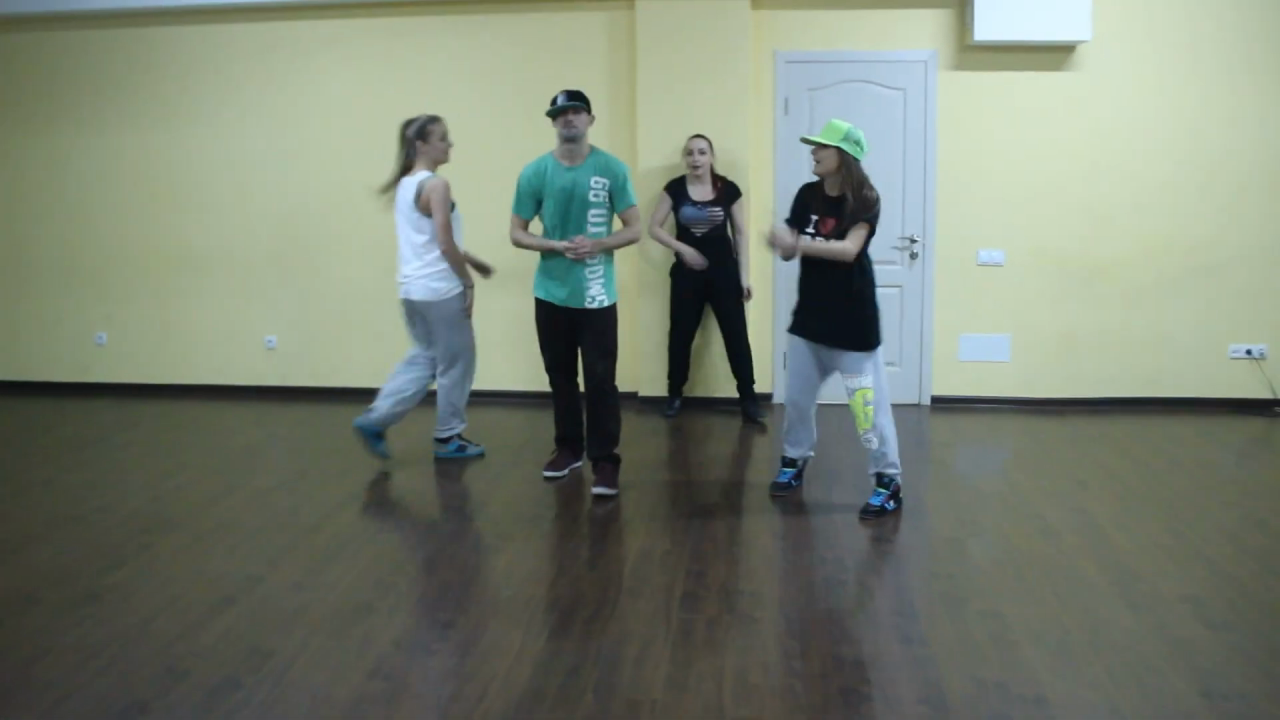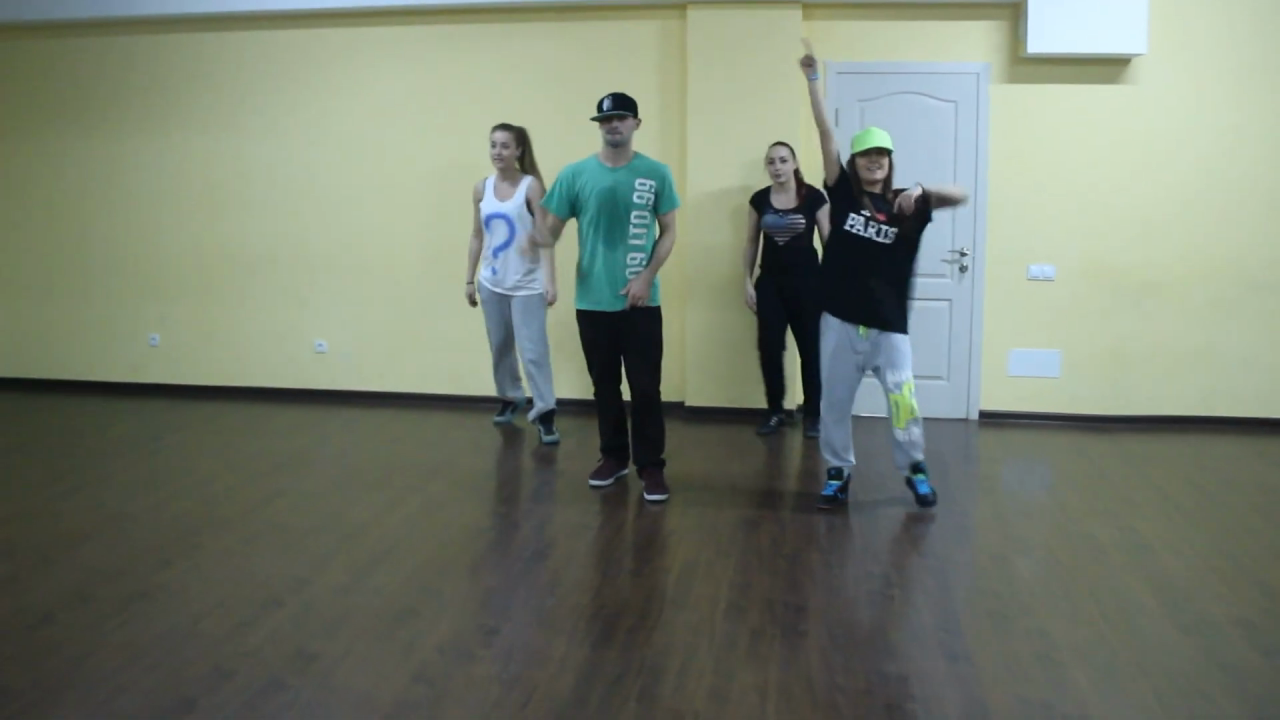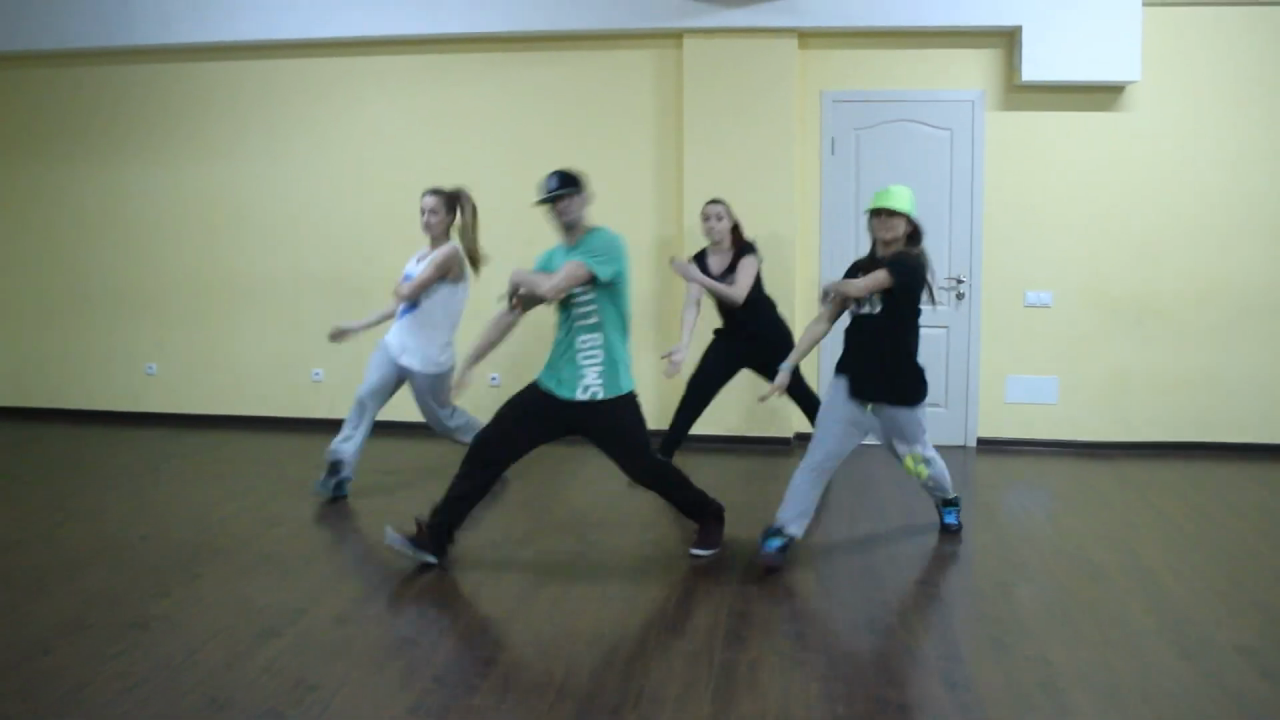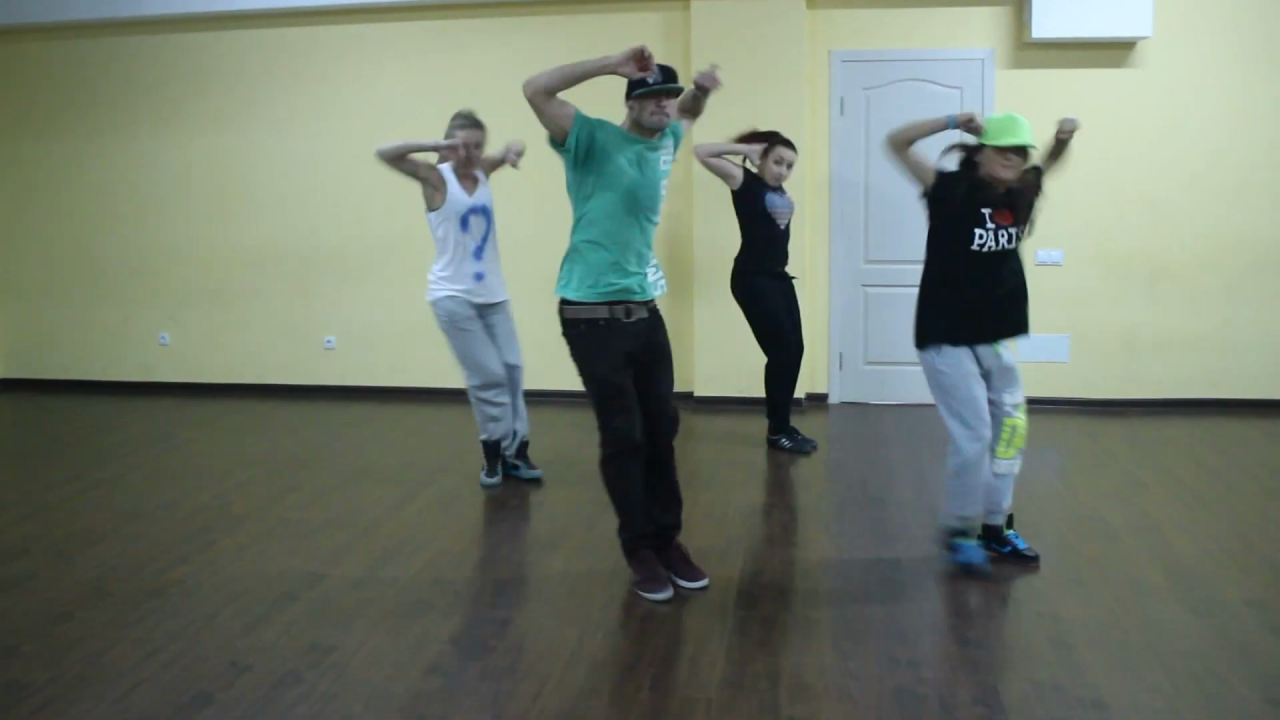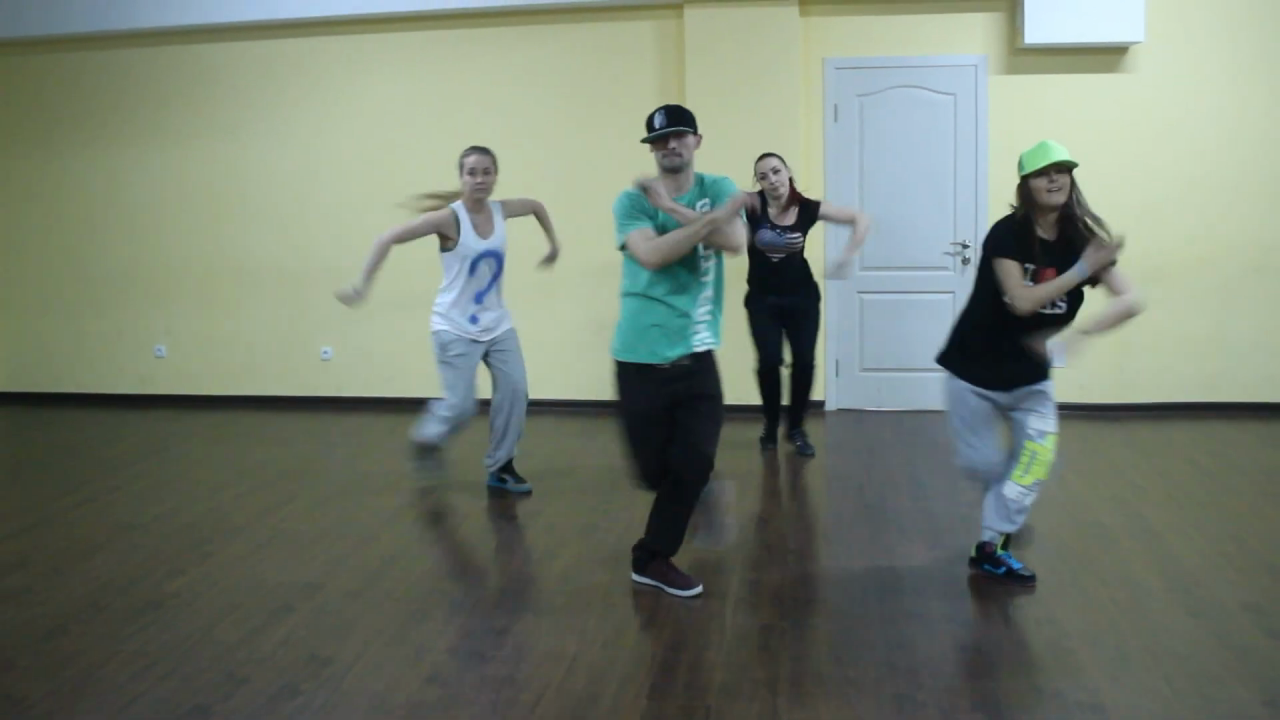
dt=1s
person 1, frame 1
left shoulder: (612, 169)
right shoulder: (534, 172)
left elbow: (633, 230)
right elbow: (517, 234)
left wrist: (594, 246)
right wrist: (558, 246)
left hip: (597, 297)
right hip: (551, 295)
left knee: (600, 380)
right knee: (560, 377)
left ankle: (604, 461)
right ankle: (569, 447)
person 1, frame 2
left shoulder: (656, 173)
right shoulder: (574, 175)
left elbow: (669, 232)
right elbow: (553, 230)
left wrist: (647, 276)
right wrist: (537, 238)
left hip: (640, 300)
right hip: (593, 300)
left knee: (644, 387)
right knee: (604, 385)
left ankle: (650, 468)
right ankle: (613, 456)
person 1, frame 3
left shoulder: (606, 244)
right shoulder: (550, 255)
left elbow: (553, 288)
right elbow: (513, 311)
left wrist: (524, 278)
right wrist: (469, 361)
left hip: (608, 394)
right hip: (554, 387)
left knee: (646, 469)
right knee: (487, 449)
left ankle: (709, 518)
right ankle: (431, 537)
person 1, frame 4
left shoulder: (664, 136)
right shoulder: (591, 137)
left elbow: (692, 110)
right elbow: (535, 89)
left wrist: (701, 88)
right wrist: (611, 61)
left hip: (641, 306)
right hip: (591, 309)
left knee: (661, 426)
right knee: (623, 432)
left ankle: (666, 541)
right ankle: (638, 550)
person 1, frame 5
left shoulder: (718, 188)
right shoulder: (631, 201)
left elbow: (734, 241)
right elbow: (651, 258)
left wrist: (673, 206)
right wrist: (695, 220)
left hip: (695, 356)
right hip: (637, 359)
left knee: (692, 460)
right knee: (653, 470)
left ankle: (653, 557)
person 2, frame 1
left shoulder: (864, 200)
right shoulder: (807, 195)
left elbow: (849, 251)
right elbow: (784, 246)
left wrist: (795, 242)
right wrist: (785, 243)
left hip: (853, 320)
right hip: (808, 315)
left knee: (868, 401)
right knee: (796, 395)
left ankle: (887, 482)
right ankle: (794, 461)
person 2, frame 2
left shoulder: (909, 201)
right shoulder: (843, 191)
left elbow: (959, 196)
right elbow: (822, 133)
left wrist: (922, 195)
right wrist: (812, 79)
left hip: (888, 321)
right hip: (841, 318)
left knee: (904, 397)
right knee: (836, 400)
left ankle: (915, 471)
right ankle: (838, 473)
person 2, frame 3
left shoulder: (911, 262)
right shoulder: (862, 266)
left elbow: (855, 290)
right elbow: (824, 322)
left wrist: (832, 290)
right wrist: (786, 368)
left hip: (899, 386)
right hip: (850, 380)
left knee: (918, 459)
right knee: (820, 457)
left ankle: (946, 500)
right ankle: (780, 534)
person 2, frame 4
left shoulder: (1015, 194)
right shoulder: (949, 189)
left elbow: (1052, 159)
right elbow: (896, 142)
left wrist: (1063, 138)
right wrist: (957, 122)
left hip: (991, 338)
right hip: (947, 339)
left knee: (1010, 427)
right knee: (971, 437)
left ankle: (997, 528)
right ankle: (960, 532)
person 2, frame 5
left shoulder: (1089, 240)
right shoulder: (1005, 233)
left elbow: (1130, 300)
right elbow: (1020, 301)
left wrist: (1073, 334)
right wrist: (1084, 266)
left hip: (1029, 373)
right hip: (972, 367)
left knee: (1037, 452)
right knee: (978, 461)
left ankle: (991, 547)
right ankle: (1009, 505)
person 3, frame 1
left shoulder: (407, 184)
right shoulder: (437, 186)
right elbow: (446, 245)
left wrist: (472, 261)
right wrist: (466, 277)
left hip: (414, 289)
right hip: (440, 289)
left knee: (423, 359)
right knee: (457, 361)
left ankle: (375, 419)
right ankle: (447, 437)
person 3, frame 2
left shoulder: (531, 187)
right shoulder: (482, 189)
right elbow: (477, 236)
left wrist: (550, 282)
right wrist: (470, 279)
left hip: (526, 284)
right hip: (491, 283)
left knee: (533, 349)
right knee: (500, 346)
left ankle: (545, 414)
right ankle: (510, 398)
person 3, frame 3
left shoulder: (449, 254)
right shoulder: (424, 253)
left elbow: (406, 294)
right elbow: (402, 305)
left wrist: (398, 282)
right wrist: (356, 326)
left hip: (429, 356)
right hip: (396, 345)
left knee: (439, 415)
right knee: (365, 399)
right ankle: (338, 472)
person 3, frame 4
left shoulder: (480, 171)
right shoulder: (436, 178)
left elbow: (509, 155)
right elbow: (385, 154)
left wrist: (513, 151)
right wrist: (436, 146)
left hip: (492, 294)
right hip: (452, 297)
left knee: (511, 369)
right knee: (489, 373)
left ankle: (514, 450)
right ankle: (493, 449)
person 3, frame 5
left shoulder: (498, 211)
right shoulder: (448, 217)
left elbow: (536, 205)
right elbow: (388, 239)
left wrist: (553, 242)
right wrist: (363, 283)
left hip: (497, 325)
right hip: (453, 328)
left knee: (515, 391)
right knee: (460, 405)
left ankle: (499, 466)
right ankle: (426, 439)
person 4, frame 1
left shoulder: (729, 189)
right shoulder: (673, 189)
left elbow: (740, 234)
right elbow: (655, 228)
left wrist: (744, 276)
right wrist: (682, 248)
left hip: (724, 272)
right hip: (687, 272)
left knee: (736, 335)
right knee: (681, 335)
left ankle: (748, 401)
right ankle: (675, 396)
person 4, frame 2
left shoulder: (813, 197)
right shoulder: (759, 199)
left elbow: (828, 241)
right elbow: (752, 242)
right wrist: (747, 281)
left hip: (806, 281)
right hip: (770, 282)
left knee: (810, 348)
right knee: (769, 347)
left ankle: (812, 415)
right ankle: (776, 411)
person 4, frame 3
left shoulder: (746, 252)
right shoulder: (700, 259)
left elbow: (737, 295)
right elbow: (691, 305)
left wrist: (700, 279)
right wrist: (682, 347)
left hip: (768, 333)
right hip: (732, 334)
left knee: (796, 389)
right knee: (697, 389)
right ankle: (665, 450)
person 4, frame 4
left shoulder: (775, 183)
right shoulder: (745, 181)
left elbow: (785, 162)
right elbow: (702, 152)
left wrist: (776, 157)
right wrist: (745, 147)
left hip: (776, 277)
right hip: (750, 278)
left knee: (793, 350)
right knee: (781, 351)
left ankle: (783, 426)
right ankle: (777, 431)
person 4, frame 5
left shoulder: (810, 207)
right shoulder: (751, 204)
left elbow: (860, 220)
left wrist: (848, 255)
left hip: (801, 295)
right hip: (762, 296)
left knee: (803, 361)
right knee: (769, 360)
left ankle: (796, 428)
right ankle: (770, 426)
